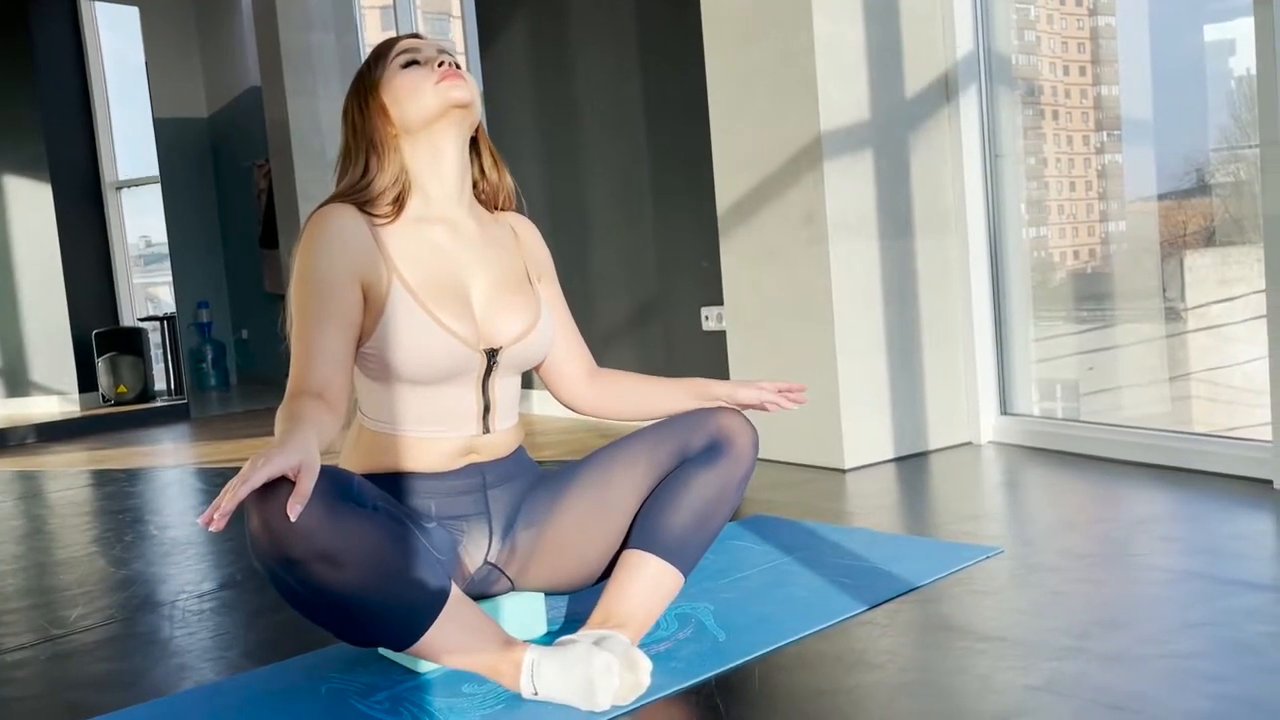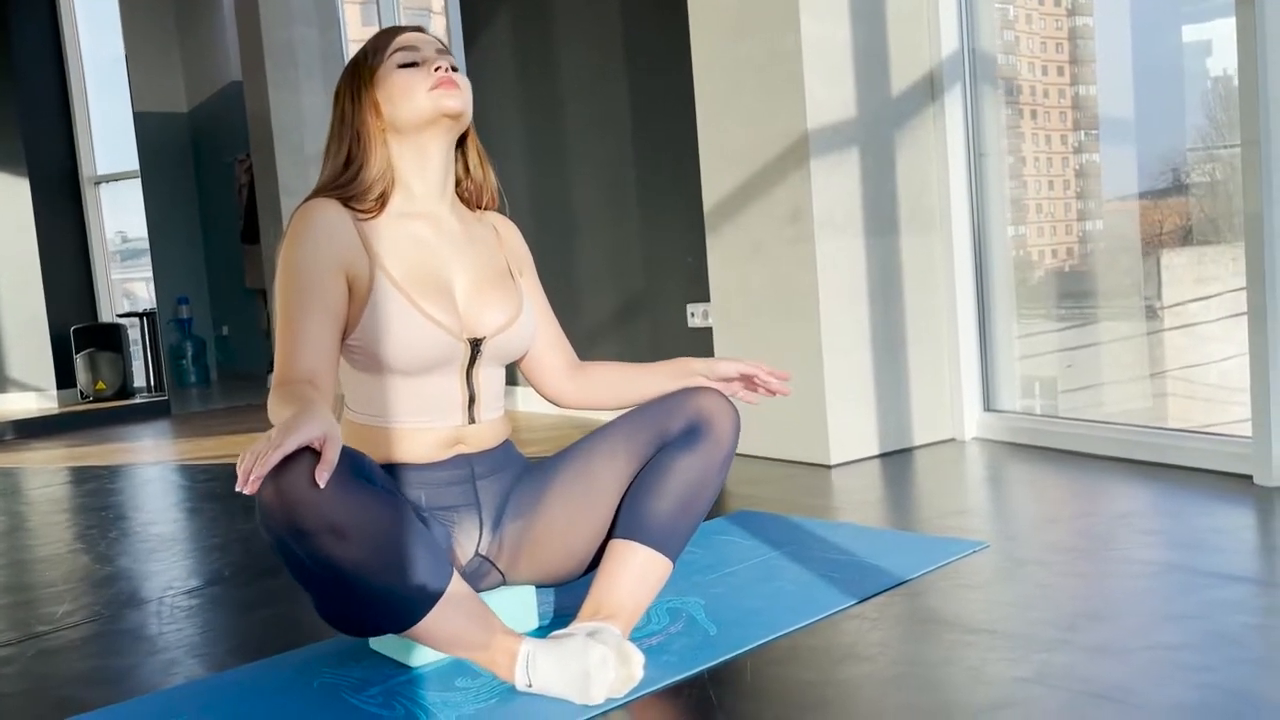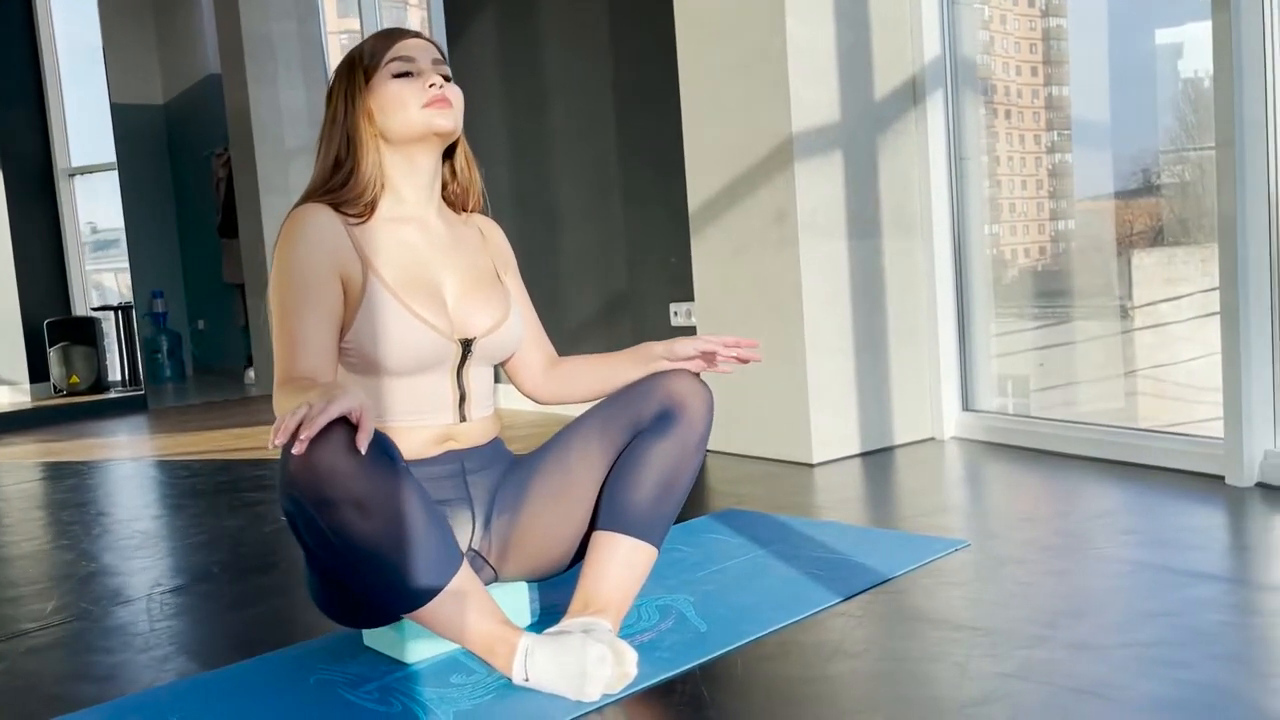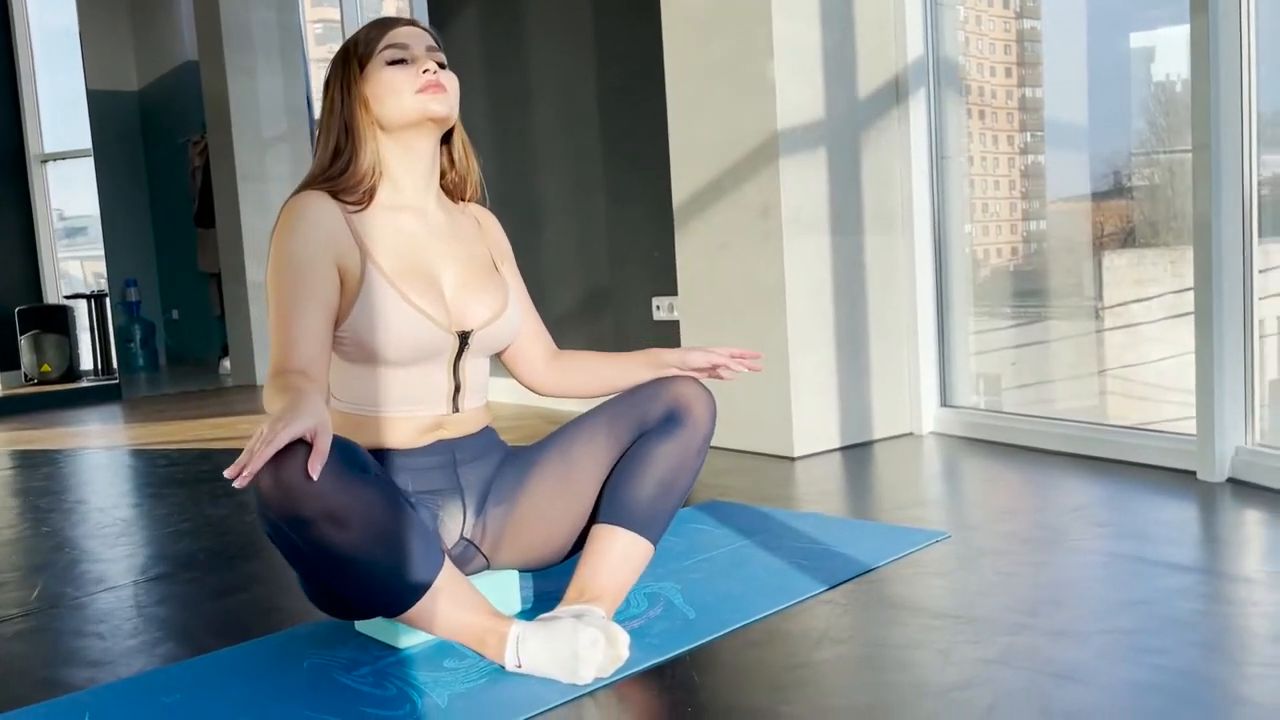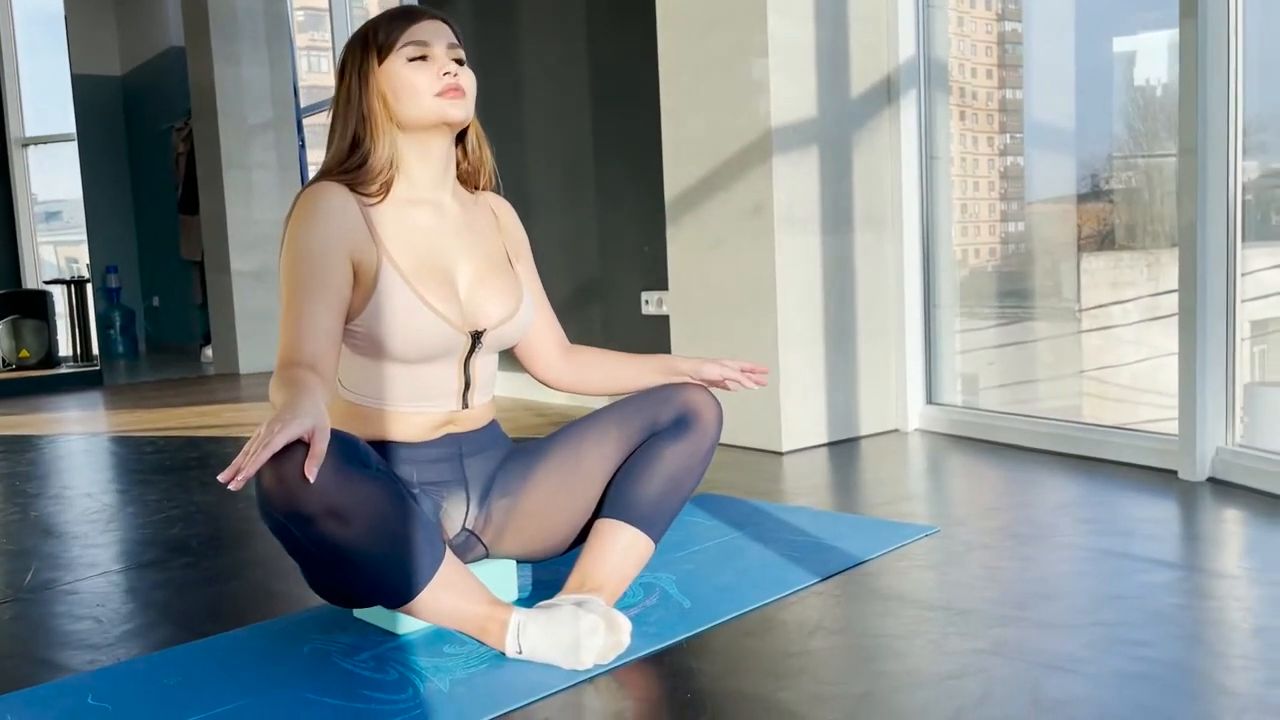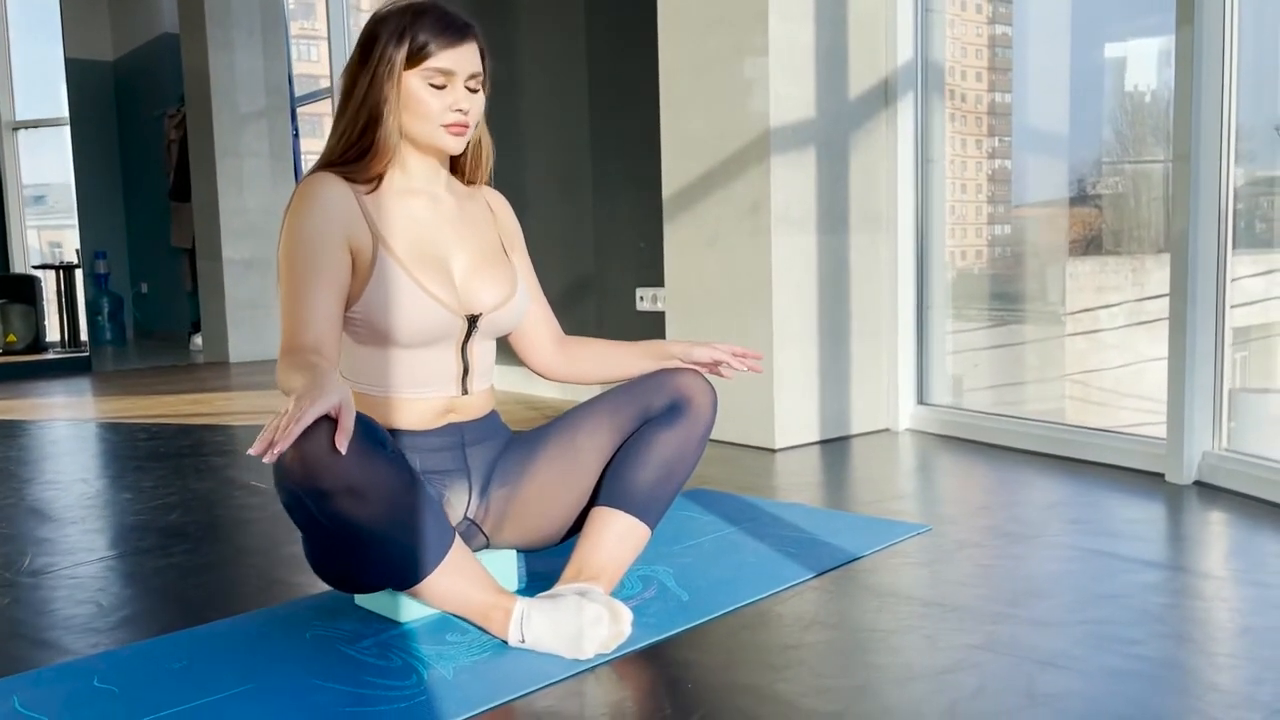
dt=0.4s
person 1, frame 1
left shoulder: (518, 237)
right shoulder: (346, 233)
left elbow: (581, 383)
right elbow: (317, 394)
left wrist: (715, 389)
right wrist: (298, 441)
left hip: (516, 506)
right hip: (402, 525)
left knee: (723, 435)
right knee: (288, 514)
left ankle: (606, 642)
right ankle: (519, 666)
person 1, frame 2
left shoulder: (498, 235)
right shoulder: (331, 227)
left elbow: (563, 377)
right elbow: (299, 383)
left wrist: (692, 367)
right wrist: (309, 415)
left hip: (507, 502)
right hip: (391, 522)
left knee: (704, 411)
right knee: (301, 483)
left ankle: (600, 634)
right ankle: (516, 657)
person 1, frame 3
left shoulder: (484, 235)
right shoulder: (322, 230)
left elbow: (544, 375)
right elbow: (296, 387)
left wrist: (661, 352)
right wrist: (330, 396)
left hip: (496, 499)
right hip: (389, 524)
left knee: (678, 397)
right knee: (324, 459)
left ankle: (590, 629)
right ankle: (517, 650)
person 1, frame 4
left shoulder: (479, 224)
right shoulder: (319, 218)
left elbow: (543, 365)
right elbow: (292, 373)
left wrist: (666, 359)
right wrist: (302, 403)
left hip: (489, 488)
right hip: (380, 512)
left knee: (682, 404)
right knee: (295, 476)
left ankle: (583, 616)
right ankle: (505, 639)
person 1, frame 5
left shoulder: (495, 215)
right shoulder: (335, 211)
left elbow: (555, 360)
right elbow: (303, 365)
left wrist: (677, 366)
right wrist: (304, 403)
left hip: (491, 478)
right hip: (384, 495)
left knee: (689, 410)
right knee: (297, 476)
left ankle: (582, 607)
right ankle: (505, 628)
person 1, frame 6
left shoulder: (490, 209)
right shoulder: (332, 201)
left elbow: (548, 350)
right elbow: (302, 356)
left wrist: (671, 350)
right wrist: (321, 384)
left hip: (490, 469)
right hip: (386, 491)
left knee: (684, 393)
right knee: (316, 450)
left ankle: (581, 596)
right ankle: (510, 616)
